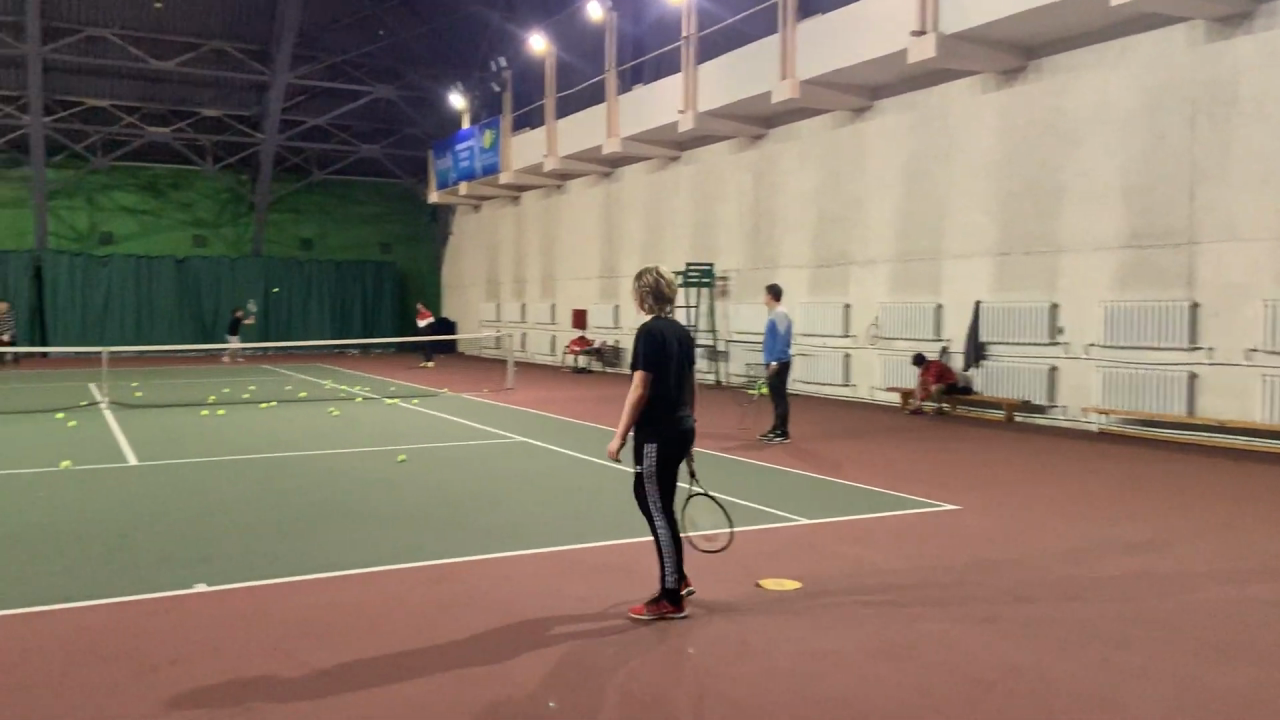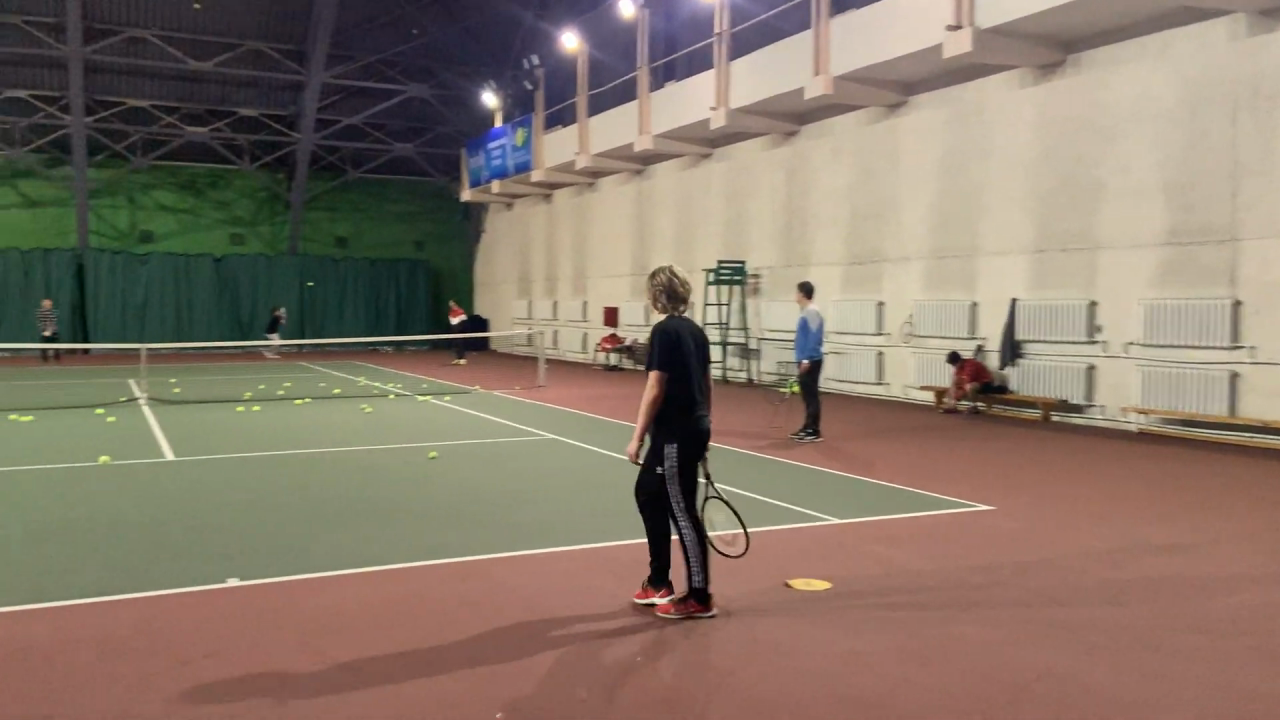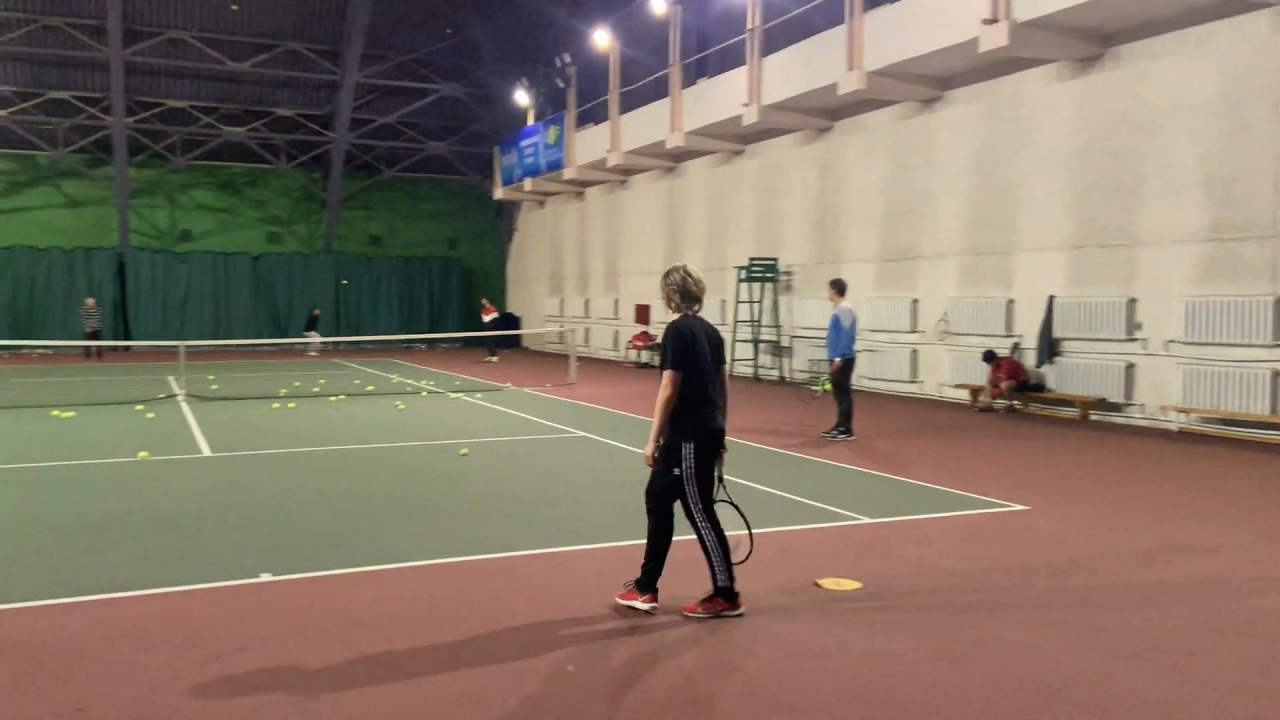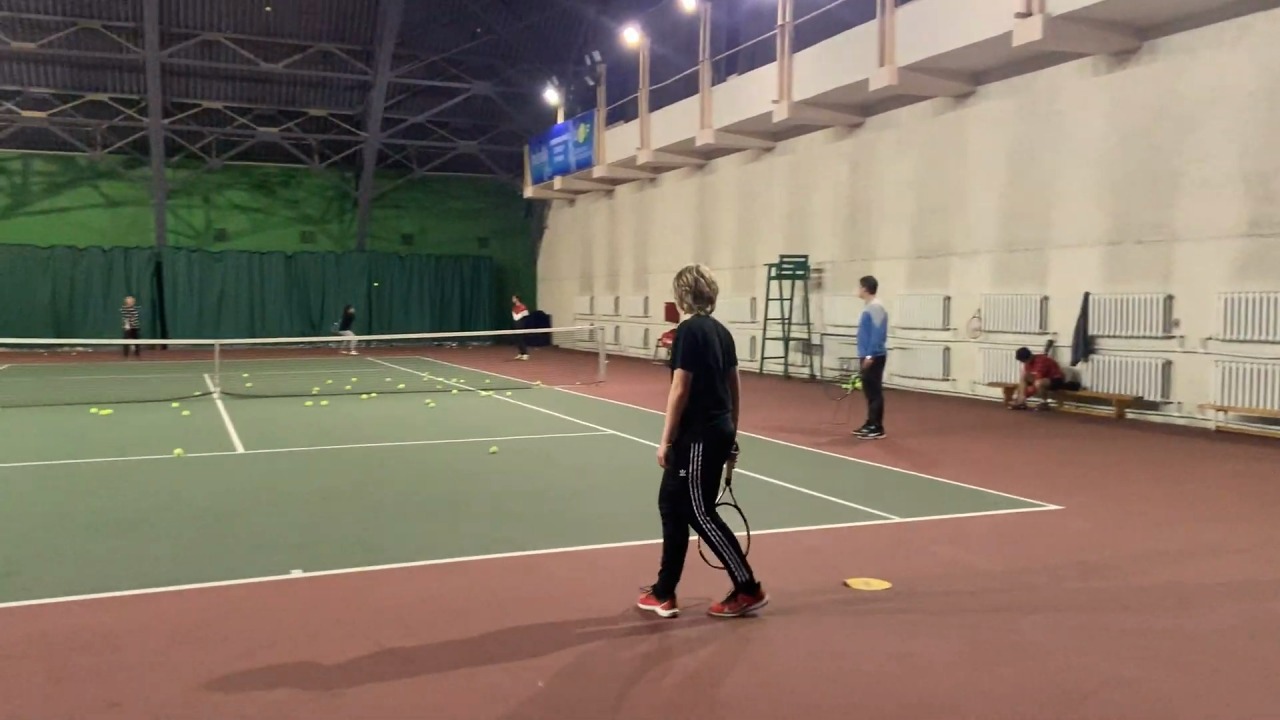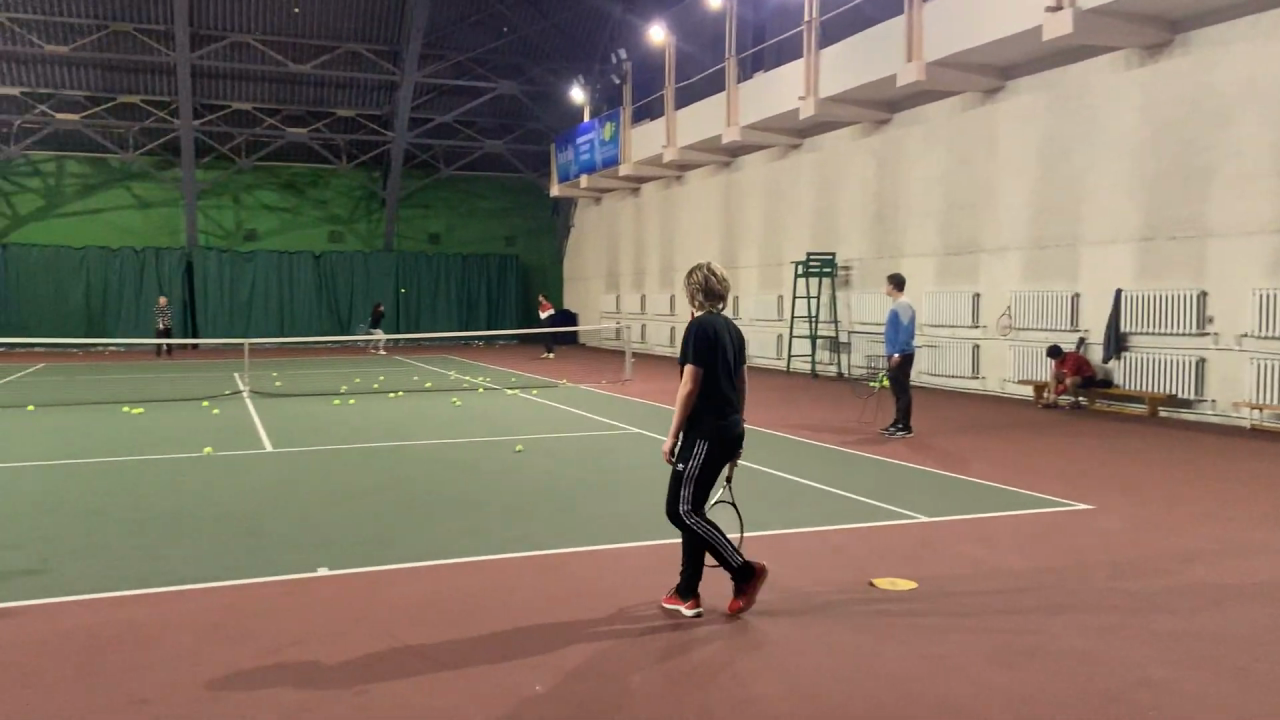
dt=0.1s
person 1, frame 1
left shoulder: (650, 332)
right shoulder: (681, 332)
left elbow: (640, 391)
left wrist: (619, 436)
left hip: (657, 434)
right hip: (679, 429)
left knee: (659, 510)
right knee: (649, 499)
left ankle: (671, 598)
right ankle: (678, 578)
person 1, frame 2
left shoulder: (664, 332)
right shoulder: (696, 331)
left elbow: (655, 391)
right elbow: (706, 386)
left wrist: (637, 438)
right wrist: (702, 428)
left hip: (674, 434)
right hip: (694, 429)
left knee: (681, 511)
right knee: (647, 494)
left ankle: (699, 597)
right ankle: (659, 582)
person 1, frame 3
left shoulder: (678, 331)
right shoulder: (710, 331)
left elbow: (668, 391)
right elbow: (722, 388)
left wrist: (653, 440)
right wrist: (718, 436)
left hip: (689, 435)
right hip: (708, 431)
left knee: (698, 512)
right knee: (657, 500)
left ankle: (726, 596)
right ankle: (644, 587)
person 1, frame 4
left shoulder: (688, 331)
right shoulder: (721, 332)
left elbow: (680, 391)
right elbow: (734, 388)
left wrist: (665, 440)
right wrist: (730, 435)
left hip: (698, 435)
right hip: (718, 430)
left knee: (701, 513)
right knee: (673, 504)
left ankle: (748, 589)
right ankle: (664, 593)
person 1, frame 5
left shoulder: (700, 327)
right shoulder: (732, 329)
left elbow: (689, 388)
right elbow: (741, 386)
left wrist: (672, 435)
right wrist: (735, 430)
left hip: (706, 431)
right hip: (729, 428)
left knee: (681, 508)
right knee: (691, 507)
left ankle: (746, 572)
right ankle: (686, 593)
